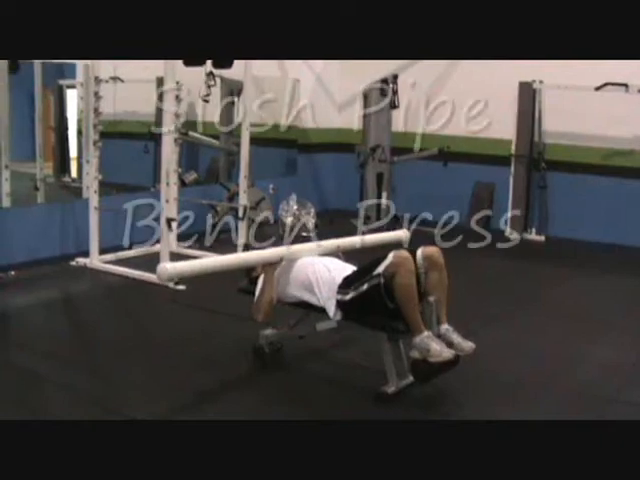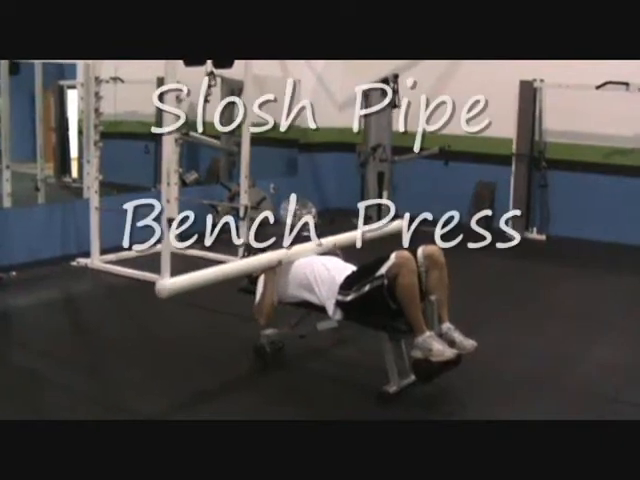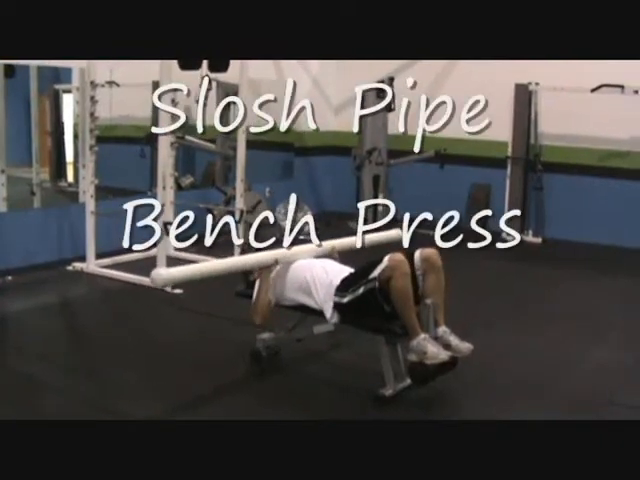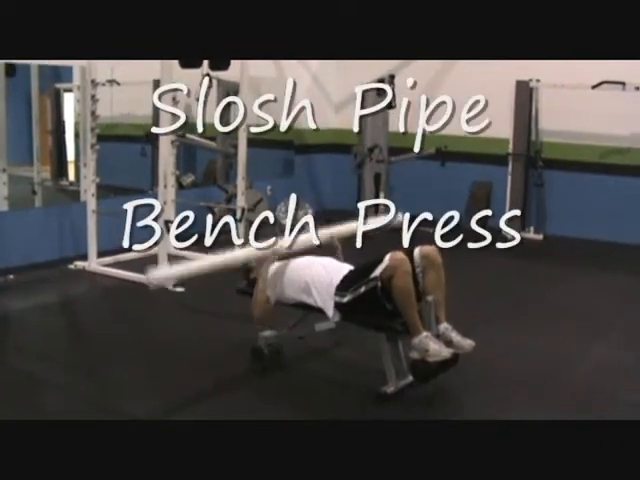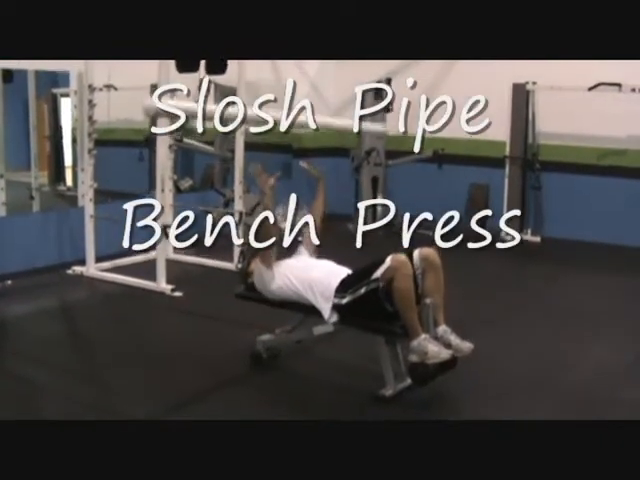
dt=0.5s
person 1, frame 1
left shoulder: (295, 262)
right shoulder: (270, 277)
right elbow: (261, 315)
right wrist: (269, 270)
left hip: (357, 284)
right hip: (344, 294)
left knee: (432, 255)
right knee: (400, 260)
left ankle: (443, 330)
right ankle: (421, 339)
person 1, frame 2
left shoulder: (293, 263)
right shoulder: (269, 278)
right elbow: (263, 319)
left wrist: (335, 253)
right wrist: (270, 272)
left hip: (356, 280)
right hip: (344, 294)
left knee: (432, 254)
right knee: (403, 260)
left ankle: (445, 329)
right ankle: (423, 340)
person 1, frame 3
left shoulder: (292, 266)
right shoulder: (267, 280)
right elbow: (259, 319)
left wrist: (333, 257)
right wrist: (265, 272)
left hip: (354, 285)
right hip: (341, 297)
left knee: (429, 256)
right knee: (396, 263)
left ankle: (441, 333)
right ankle: (418, 342)
person 1, frame 4
left shoulder: (292, 265)
right shoulder: (269, 276)
right elbow: (259, 316)
left wrist: (336, 248)
right wrist: (263, 267)
left hip: (353, 281)
right hip: (342, 294)
left knee: (429, 254)
right knee: (398, 261)
left ankle: (443, 329)
right ankle: (419, 340)
person 1, frame 5
left shoulder: (296, 262)
right shoulder: (267, 279)
left elbow: (315, 224)
right elbow: (266, 238)
left wrist: (320, 182)
right wrist: (268, 193)
left hip: (354, 286)
right hip: (340, 296)
left knee: (428, 256)
right knee: (399, 263)
left ankle: (441, 332)
right ankle: (418, 343)
